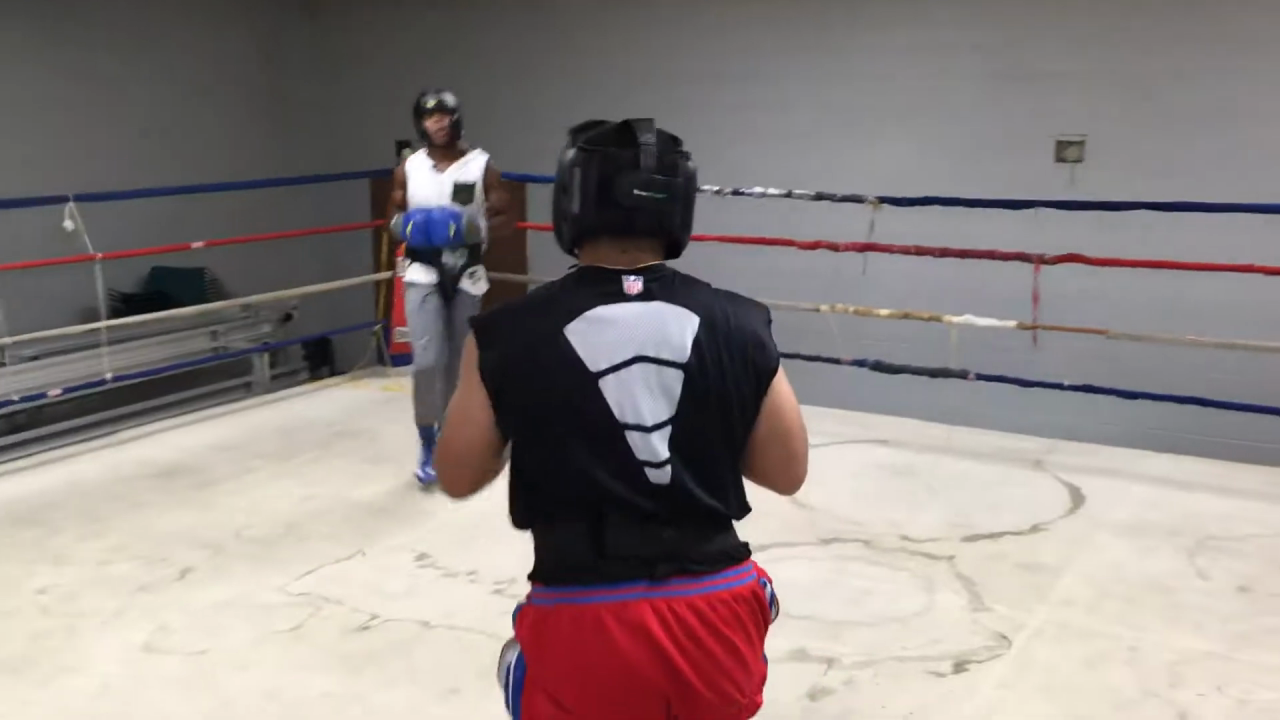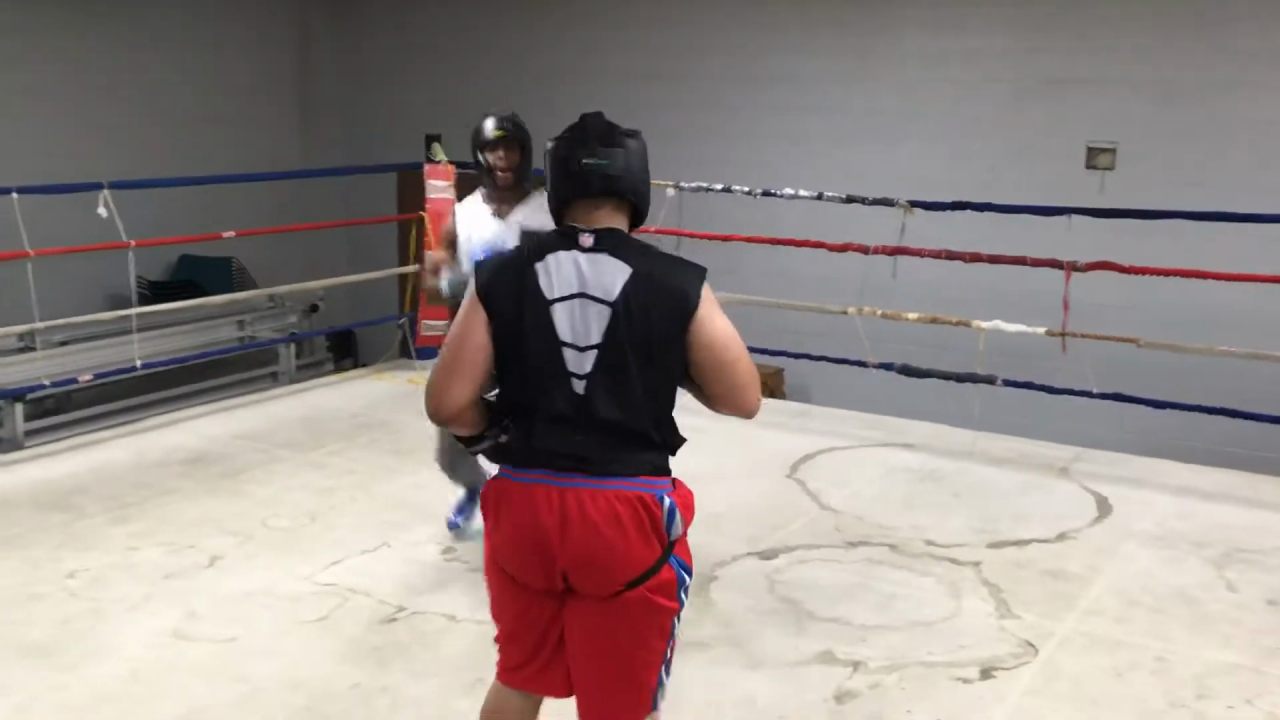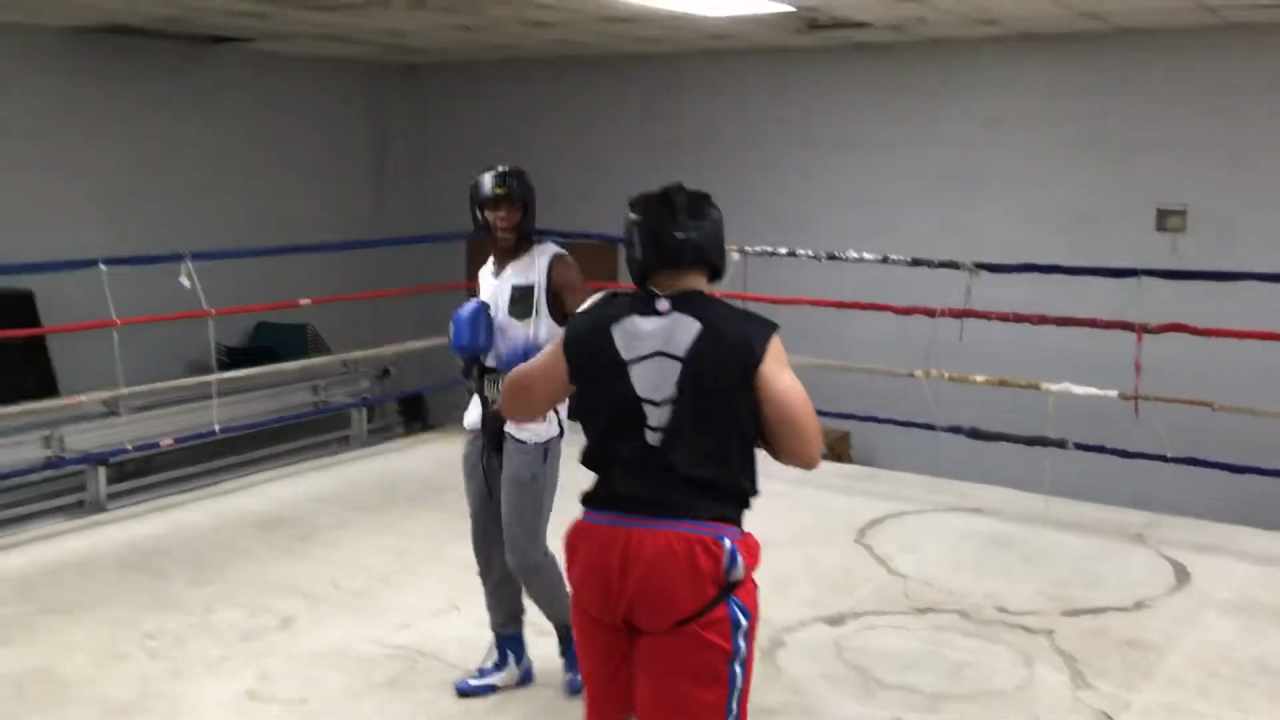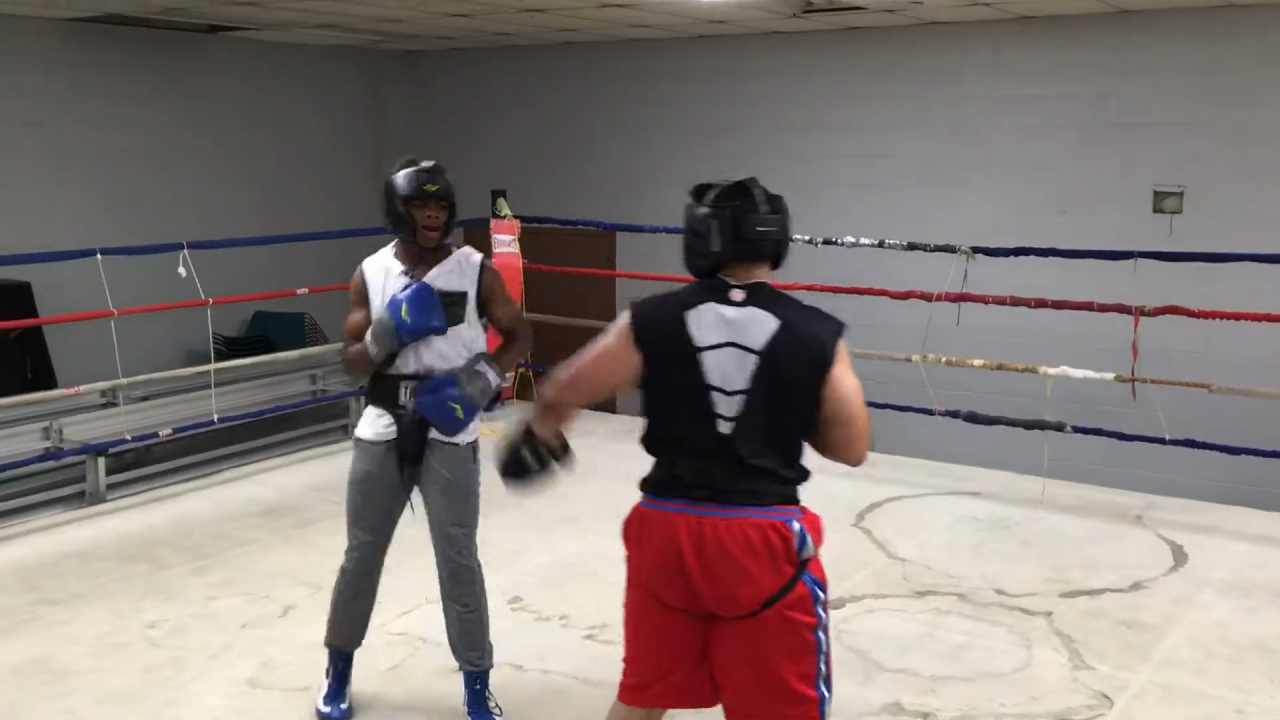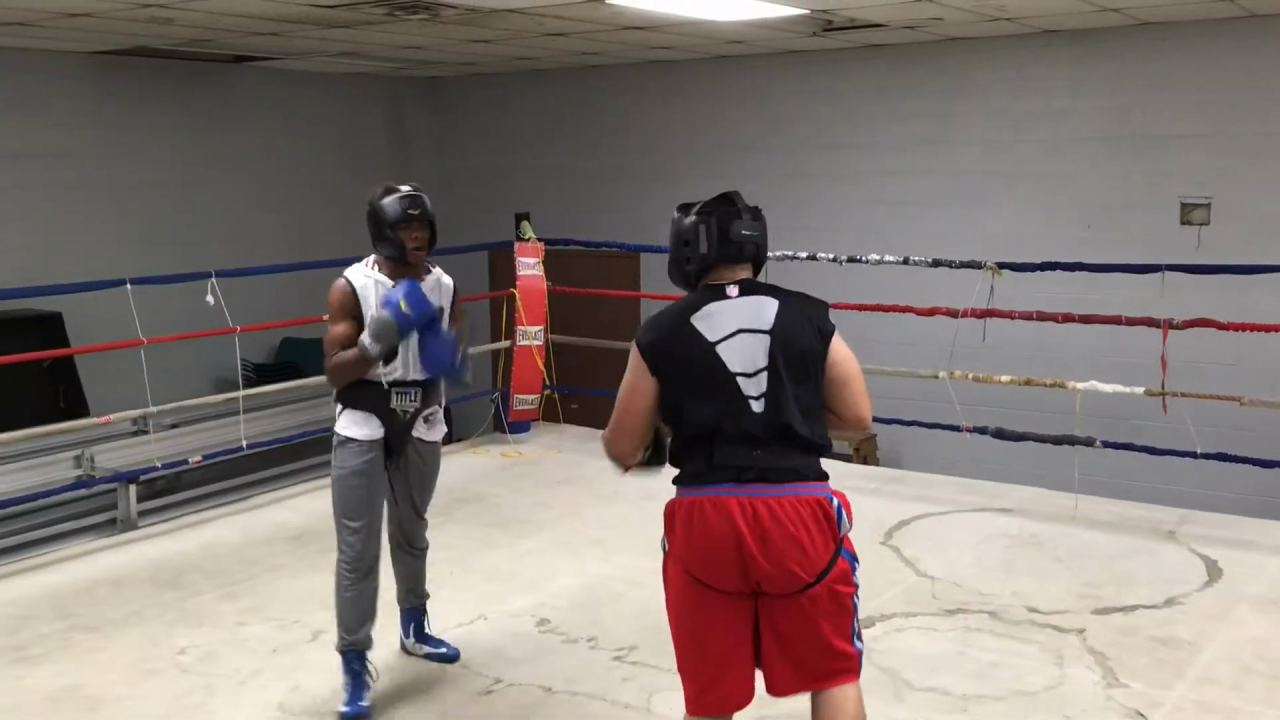
dt=0.7s
person 1, frame 1
left shoulder: (508, 337)
right shoulder: (740, 326)
left elbow: (458, 477)
right elbow: (787, 475)
left hip: (582, 631)
right hip: (717, 617)
person 1, frame 2
left shoulder: (502, 276)
right shoulder: (679, 283)
left elbow: (447, 404)
right elbow: (743, 399)
left hip: (524, 503)
right hip: (630, 508)
person 1, frame 3
left shoulder: (590, 332)
right shoulder: (749, 338)
left elbow: (513, 404)
right elbow: (805, 451)
left hip: (603, 542)
right hip: (698, 557)
person 1, frame 4
left shoulder: (654, 319)
right shoulder: (816, 335)
left elbow: (562, 394)
right elbow: (851, 448)
left wrist: (535, 434)
left hip: (667, 531)
right hip: (766, 543)
person 1, frame 5
left shoulder: (661, 335)
right shoulder: (809, 316)
left elbow: (622, 447)
right elbow: (856, 416)
left hip: (705, 523)
right hip: (801, 516)
right knee: (832, 677)
person 2, frame 1
left shoulder: (481, 165)
right shoulder: (409, 167)
left elbow: (505, 217)
right elbow: (395, 210)
left wrist: (473, 228)
right wrist: (404, 225)
left hip: (467, 275)
right hip: (423, 274)
left knee: (456, 364)
right knee: (427, 362)
right ankle: (428, 445)
person 2, frame 2
left shoulder: (553, 210)
right shoulder: (461, 216)
right elbow: (434, 282)
right wrist: (457, 282)
right knee: (451, 453)
right ankle: (477, 490)
person 2, frame 3
left shoulder: (554, 265)
right shoulder: (488, 270)
right wrist: (466, 336)
left hip: (535, 420)
right hip: (485, 414)
left knee: (522, 550)
right knee: (488, 546)
left ankle: (570, 638)
right ankle: (510, 657)
person 2, frame 4
left shoulder: (477, 271)
right shoulder: (370, 273)
left elbow: (518, 341)
right elbow: (352, 361)
left wrist: (481, 383)
right wrist: (381, 339)
left hip: (449, 431)
right hip: (383, 428)
left knee: (458, 559)
right knee: (360, 557)
person 2, frame 5
left shoulder: (443, 285)
right shoulder: (351, 286)
left elbow: (453, 357)
right elbow: (334, 371)
left wrist: (452, 360)
right wrist: (379, 338)
left hip: (422, 424)
right hip: (363, 425)
left knee: (412, 534)
right knee: (358, 546)
left ankle: (414, 628)
right ankle: (356, 672)
